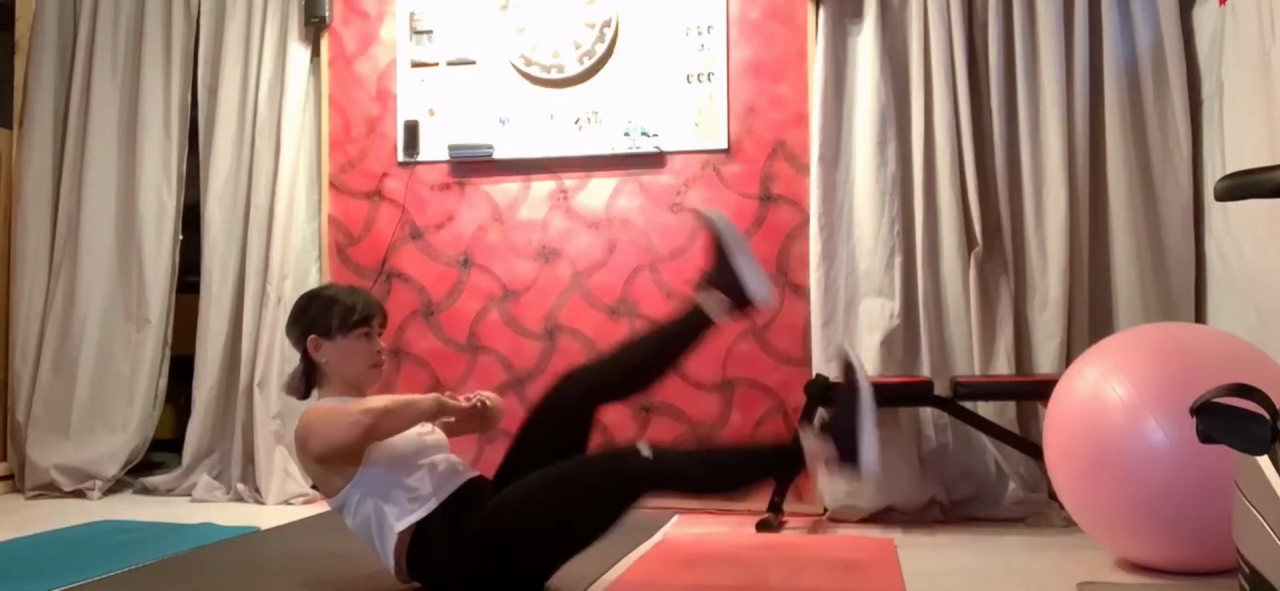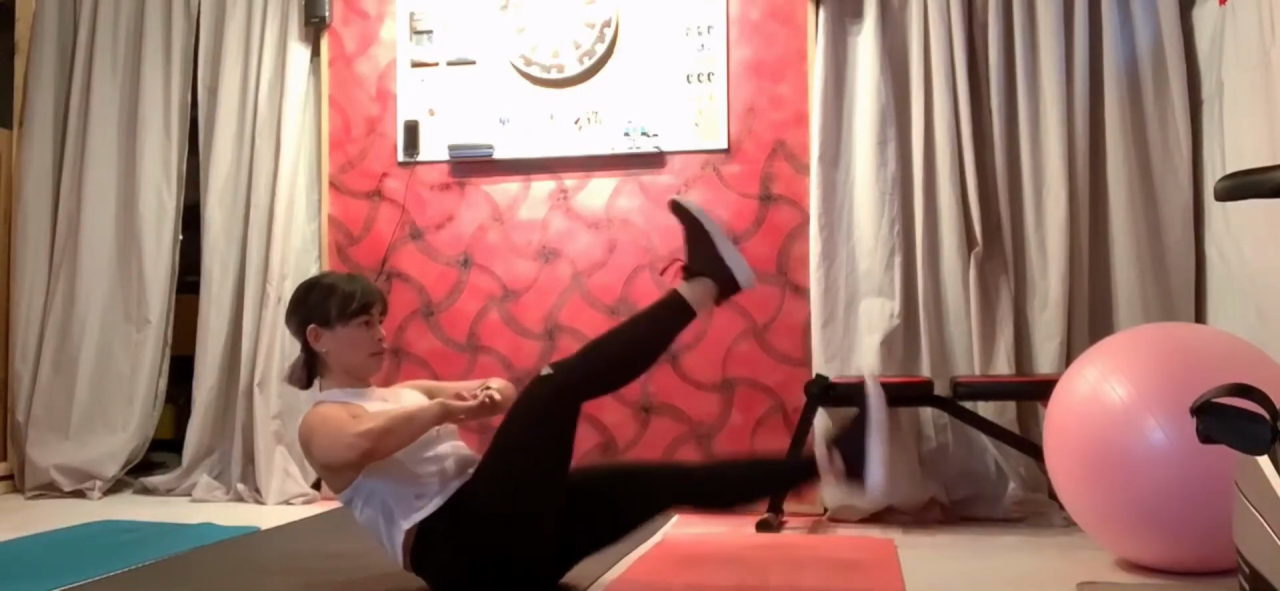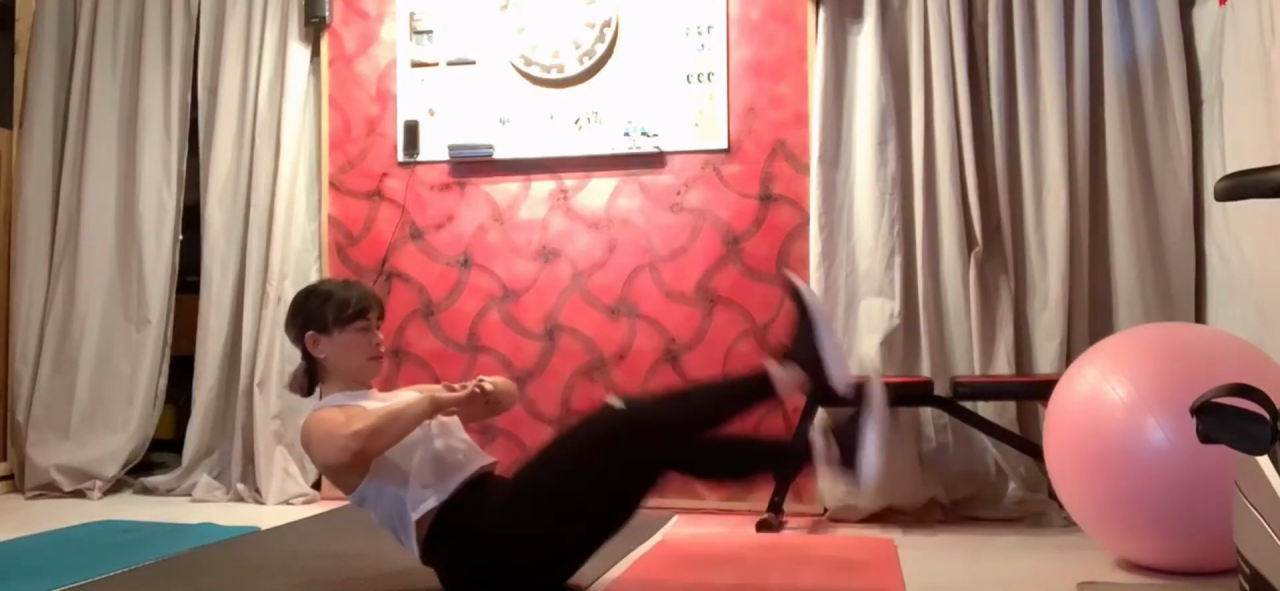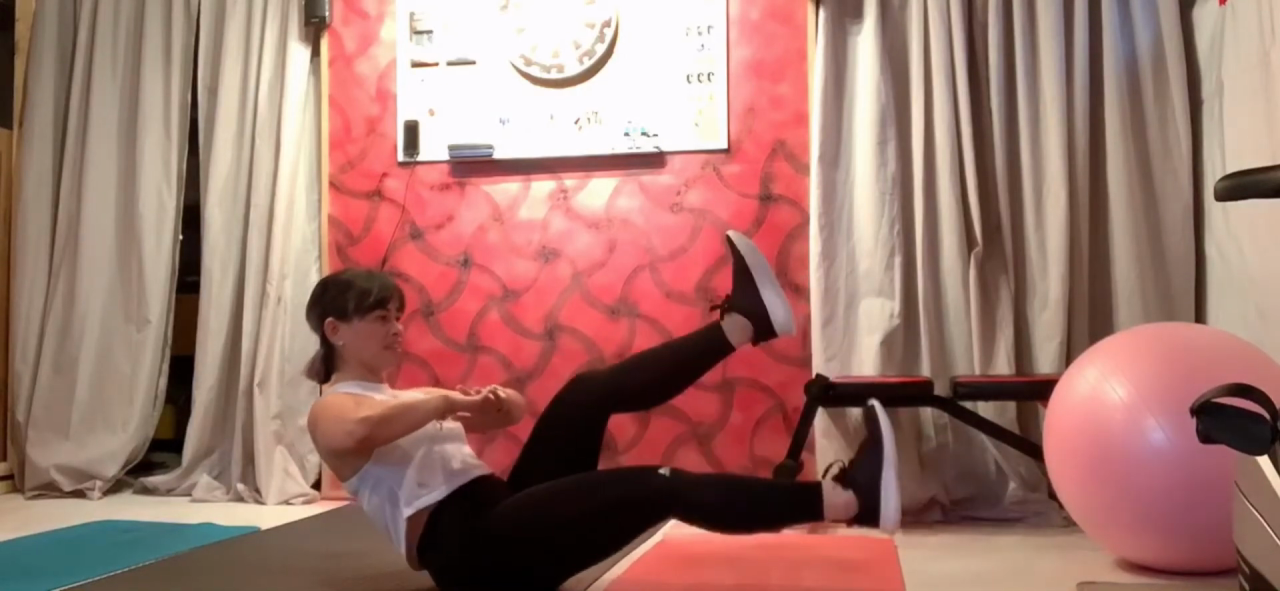
dt=0.5s
person 1, frame 1
left shoulder: (385, 408)
right shoulder: (317, 428)
left elbow: (484, 417)
right elbow: (362, 425)
left wrist: (473, 406)
right wrist: (438, 406)
left hip: (490, 518)
left knee: (578, 390)
right knee: (637, 464)
left ankle: (716, 301)
right ankle: (820, 449)
person 1, frame 2
left shoulder: (401, 393)
right shoulder: (323, 423)
left elbow: (506, 392)
right elbow: (357, 444)
left wrist: (485, 393)
right wrist: (443, 409)
left hip: (513, 536)
left knee: (666, 480)
right knee: (559, 382)
left ankle: (830, 464)
right ankle: (701, 288)
person 1, frame 3
left shoulder: (397, 400)
right shoulder: (323, 425)
right elbow: (346, 449)
left wrist: (478, 390)
right wrist: (430, 402)
left hip: (515, 529)
left knee: (661, 441)
right knee: (621, 422)
right ankle: (788, 374)
person 1, frame 4
left shoulder: (407, 400)
right shoulder: (332, 412)
left elbow: (515, 409)
right elbow: (357, 432)
left wrist: (489, 401)
right wrist: (442, 402)
left hip: (506, 519)
left knee: (587, 391)
right knee: (656, 487)
left ankle: (739, 323)
right ankle: (846, 499)
